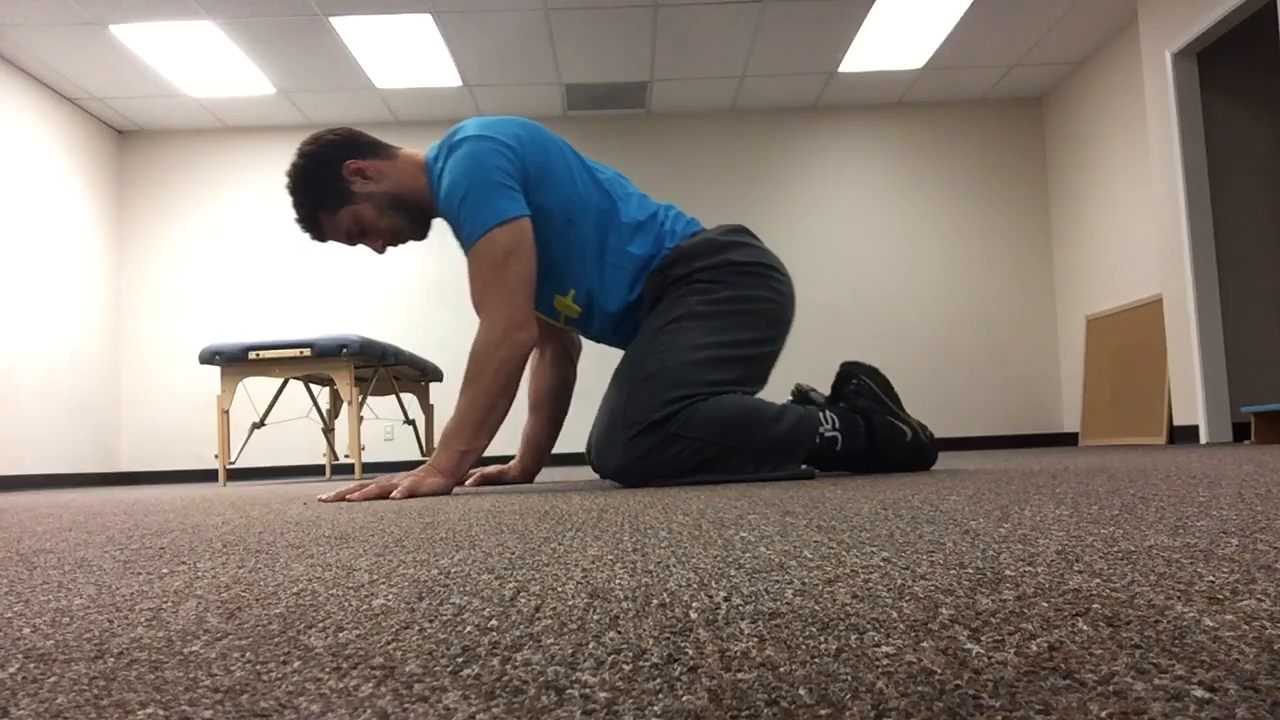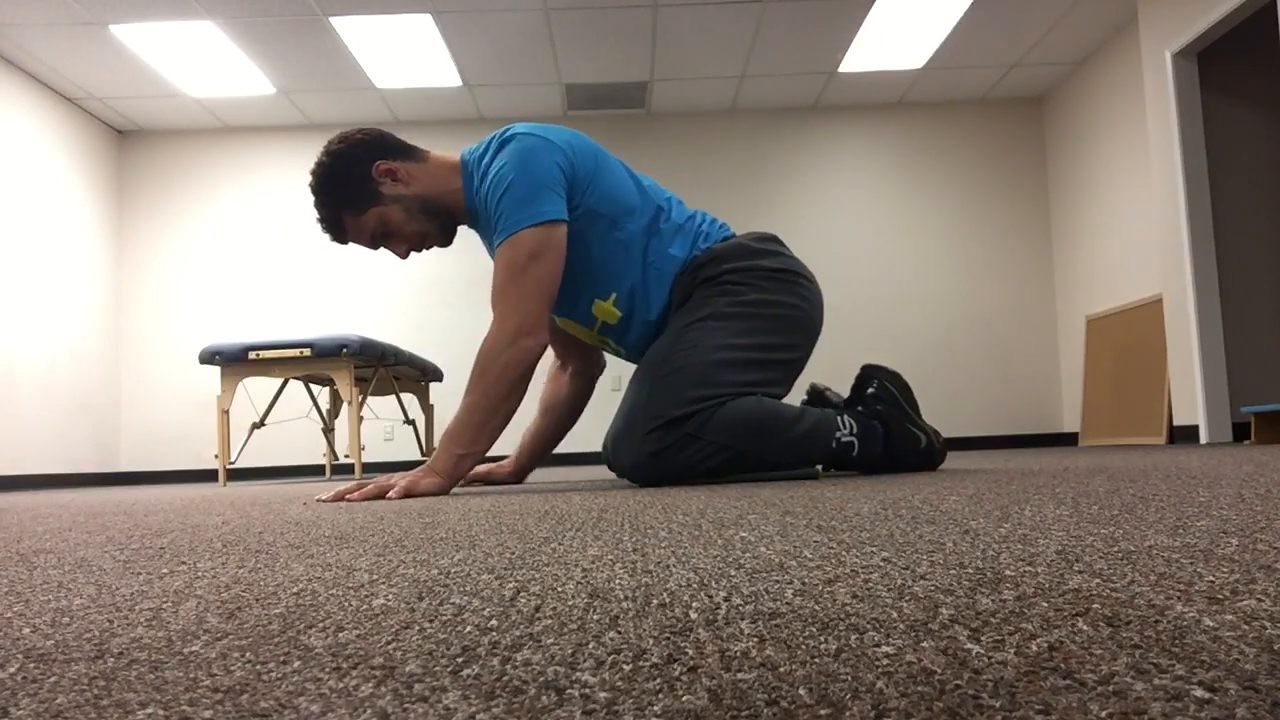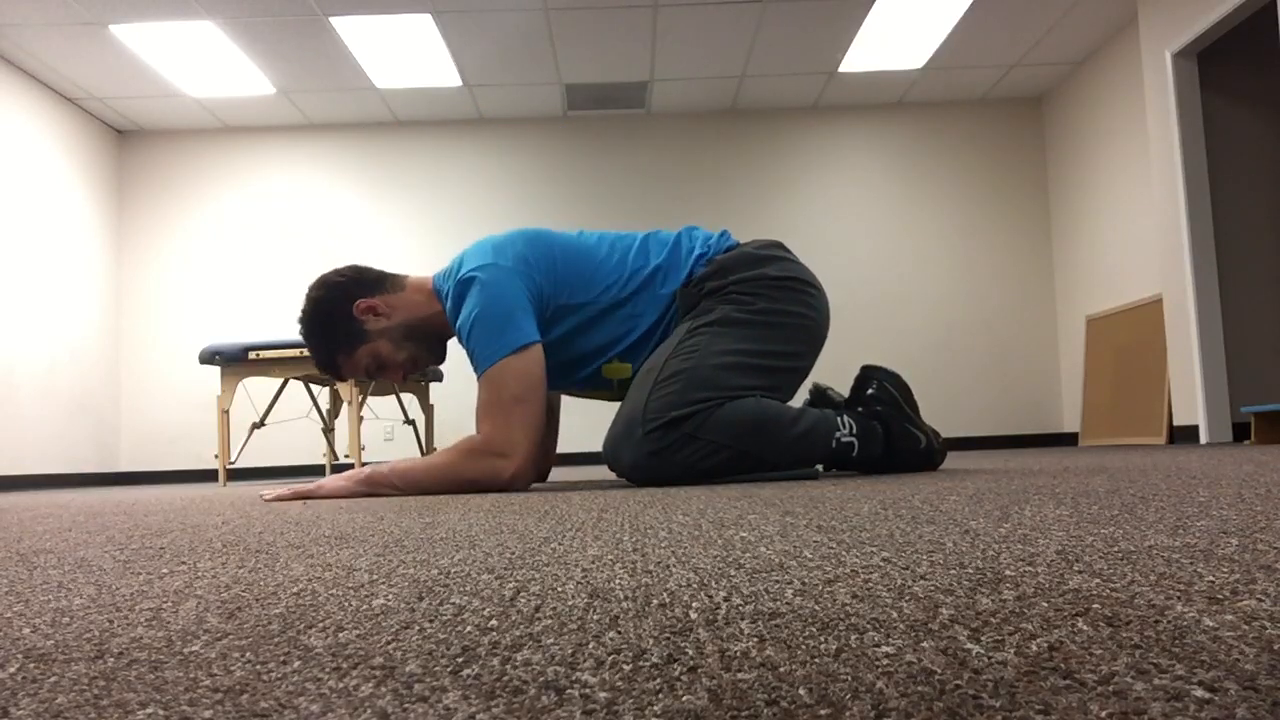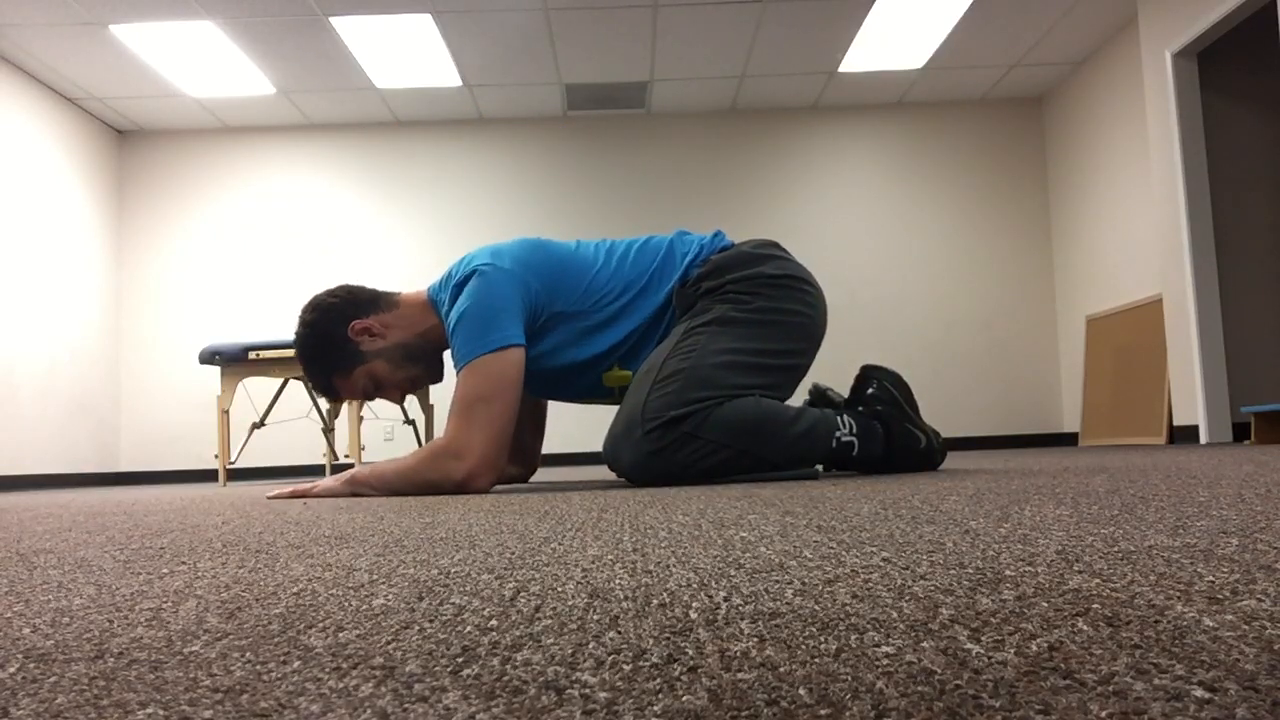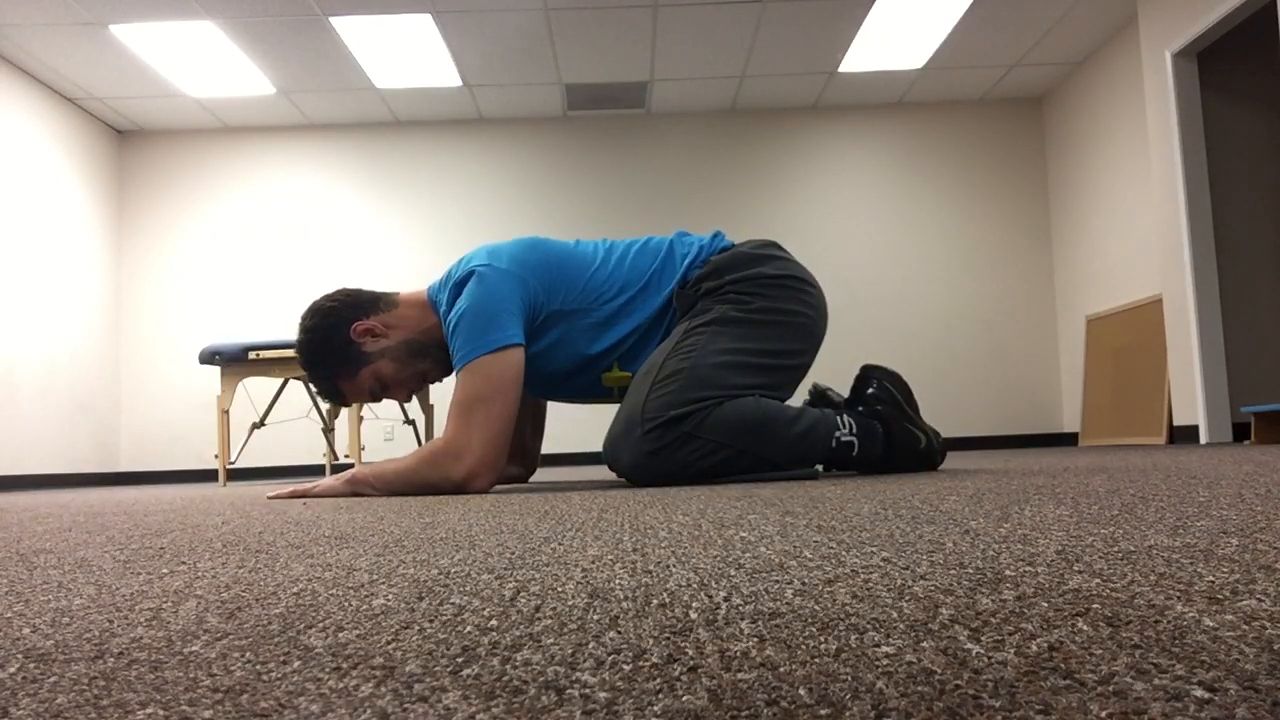
dt=1s
person 1, frame 1
left shoulder: (471, 159)
right shoulder: (472, 182)
left elbow: (509, 330)
right elbow: (554, 342)
left wrist: (444, 466)
right wrist: (527, 463)
left hip: (720, 282)
right hip: (702, 290)
left knee: (636, 448)
right knee: (621, 452)
left ankle: (847, 428)
right ankle: (816, 420)
person 1, frame 2
left shoulder: (516, 160)
right shoulder: (498, 210)
left elbow: (520, 337)
right elbow: (577, 361)
left wrist: (442, 468)
right wrist: (519, 465)
left hip: (751, 290)
right hip: (712, 306)
left knee: (651, 446)
right knee: (639, 452)
left ankle: (864, 430)
right ankle: (838, 420)
person 1, frame 3
left shoulder: (486, 285)
right shoulder: (499, 302)
left elbow: (509, 459)
right elbow: (533, 460)
left wrist: (364, 480)
right wrist: (387, 481)
left hip: (757, 291)
right hip: (744, 300)
left knee: (650, 447)
right knee: (633, 455)
left ankle: (864, 431)
right ankle: (834, 413)
person 1, frame 4
left shoulder: (480, 292)
right shoulder: (496, 314)
left elbow: (470, 463)
right elbow: (516, 460)
left wrist: (350, 480)
right wrist: (381, 476)
left hip: (756, 291)
right hip: (748, 297)
left knee: (646, 446)
right knee: (640, 452)
left ankle: (864, 430)
right ankle: (836, 416)
person 1, frame 5
left shoulder: (480, 292)
right shoulder: (493, 314)
left elbow: (471, 464)
right elbow: (516, 460)
left wrist: (352, 479)
right wrist: (383, 474)
left hip: (755, 291)
right hip: (746, 298)
left knee: (646, 445)
right knee: (640, 452)
left ankle: (864, 430)
right ankle: (829, 415)
